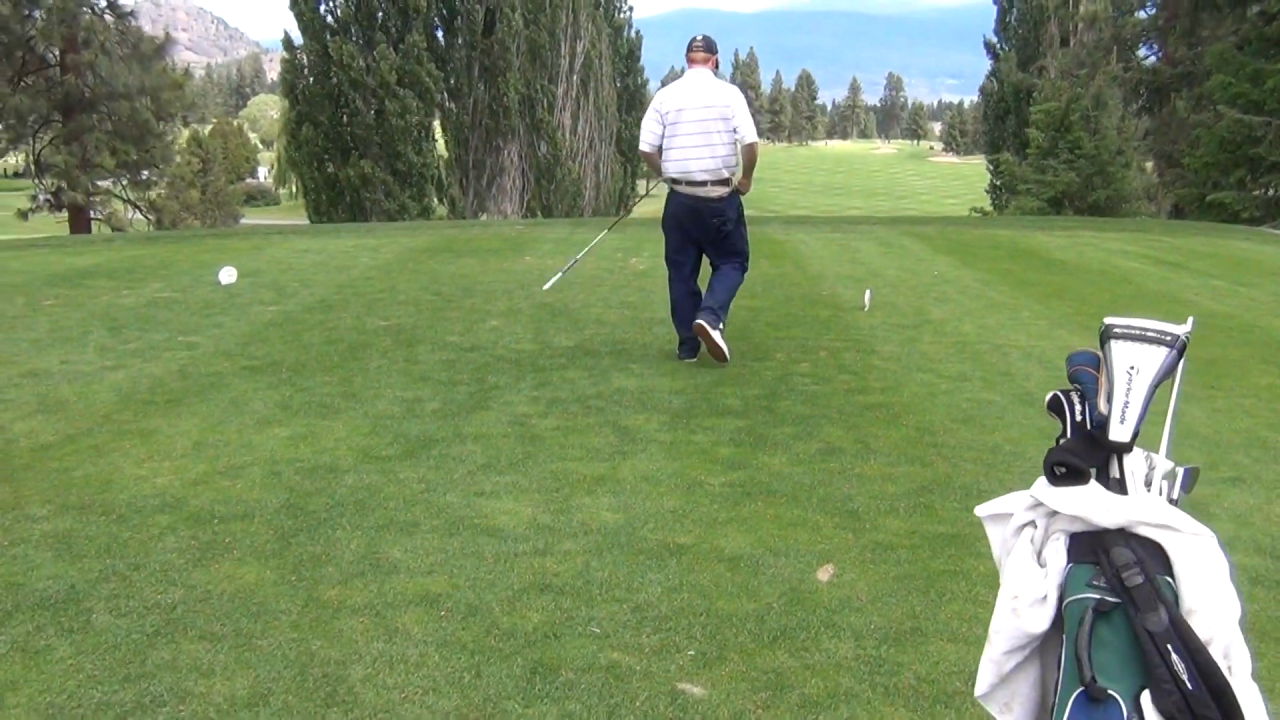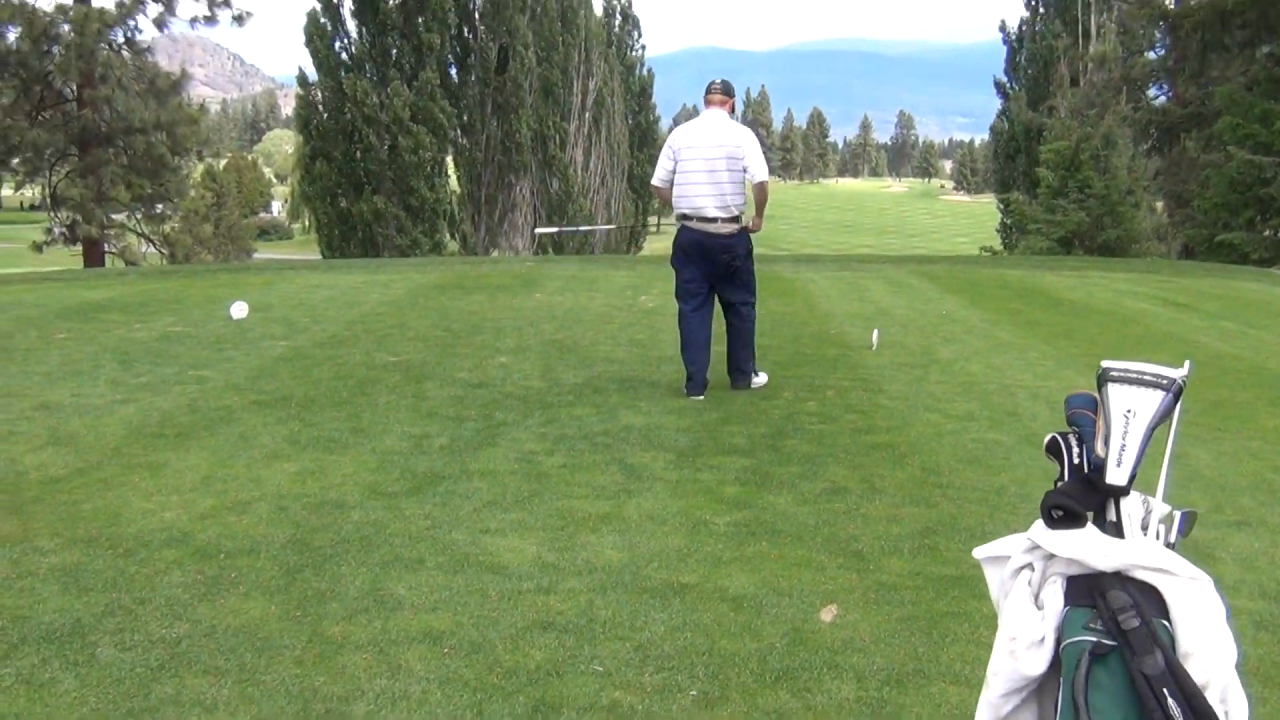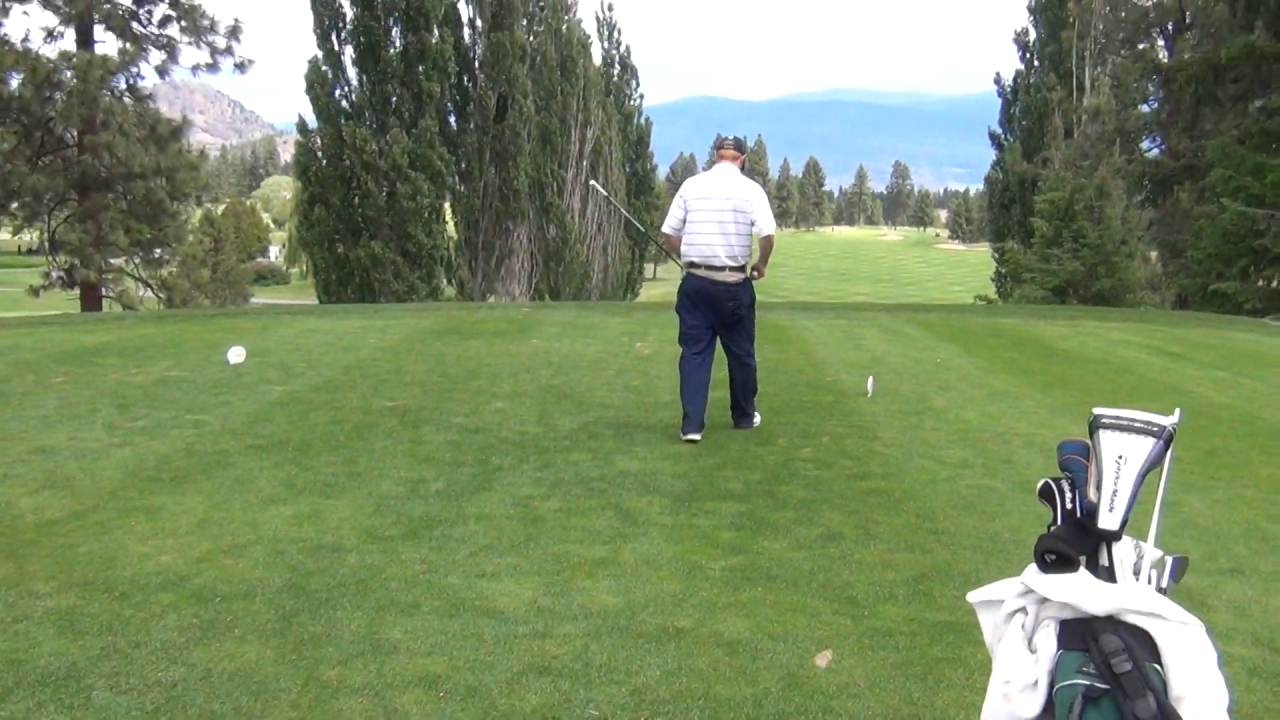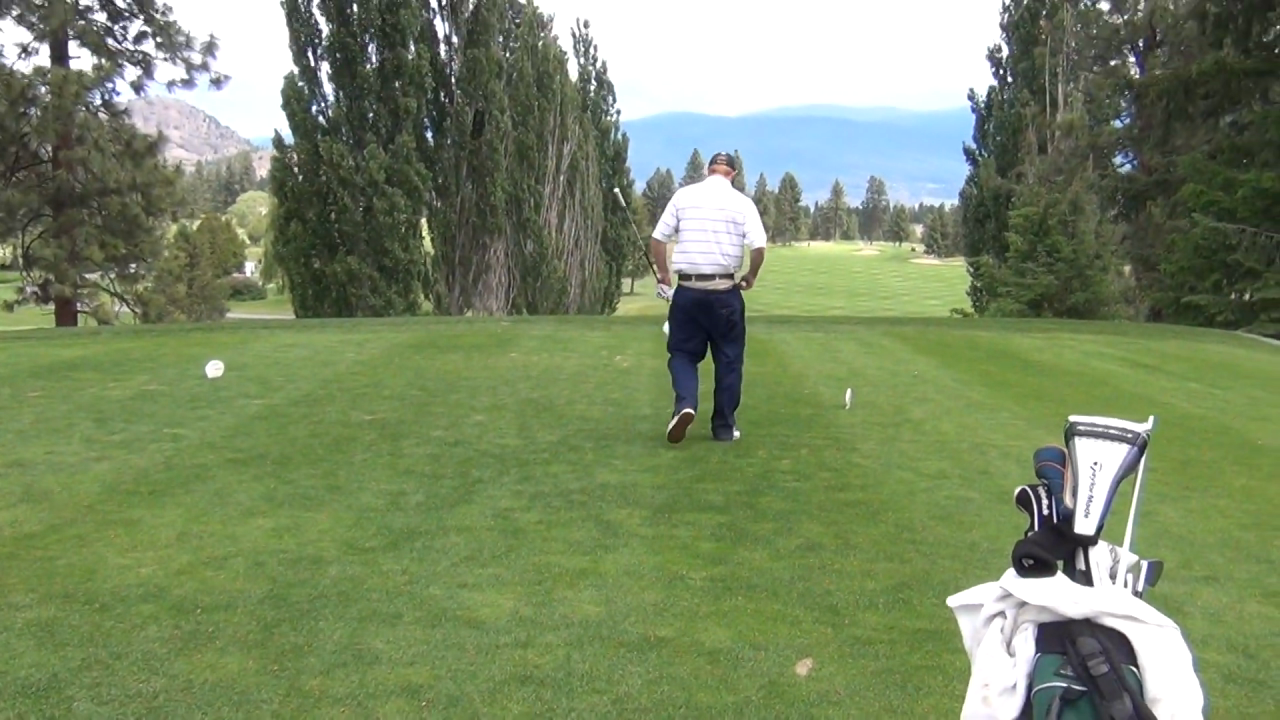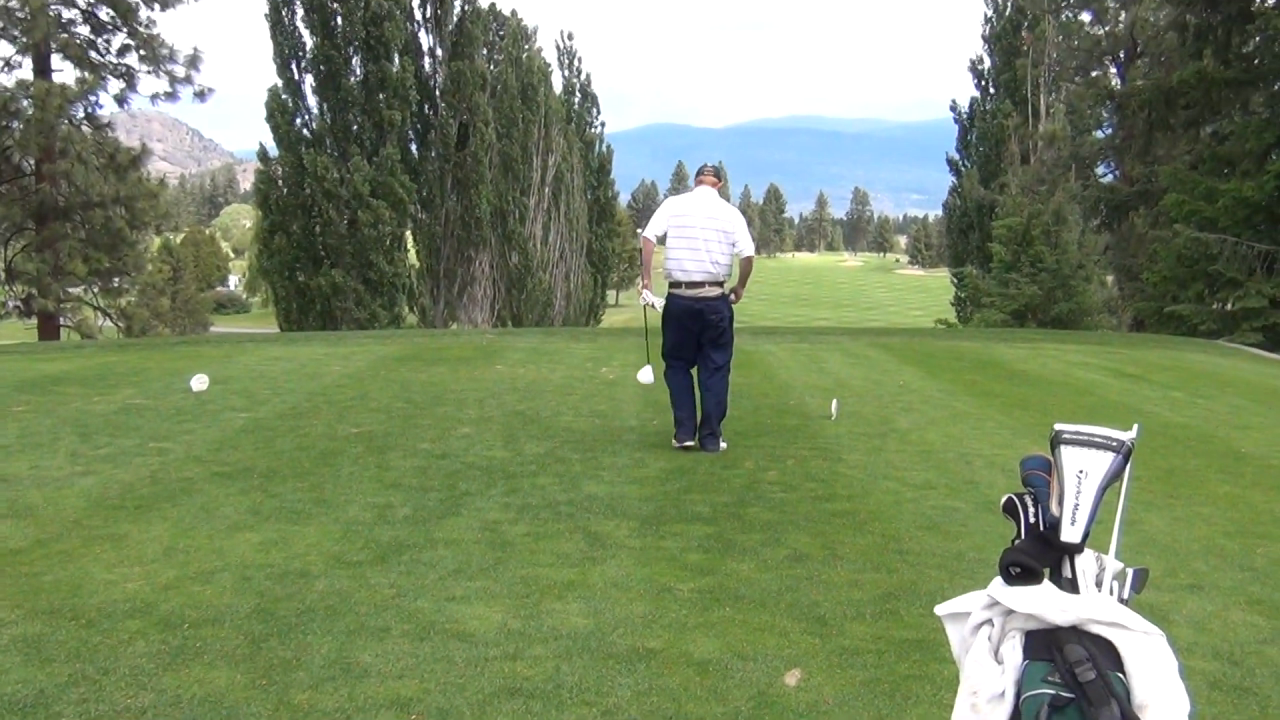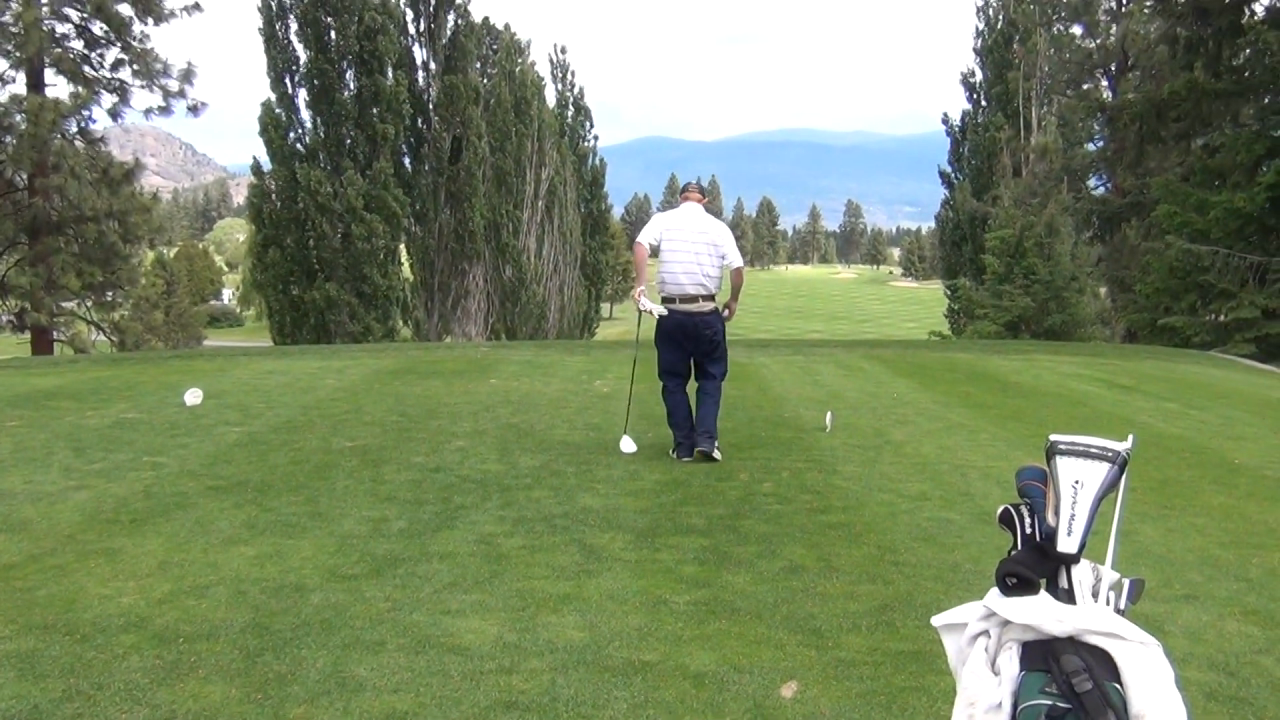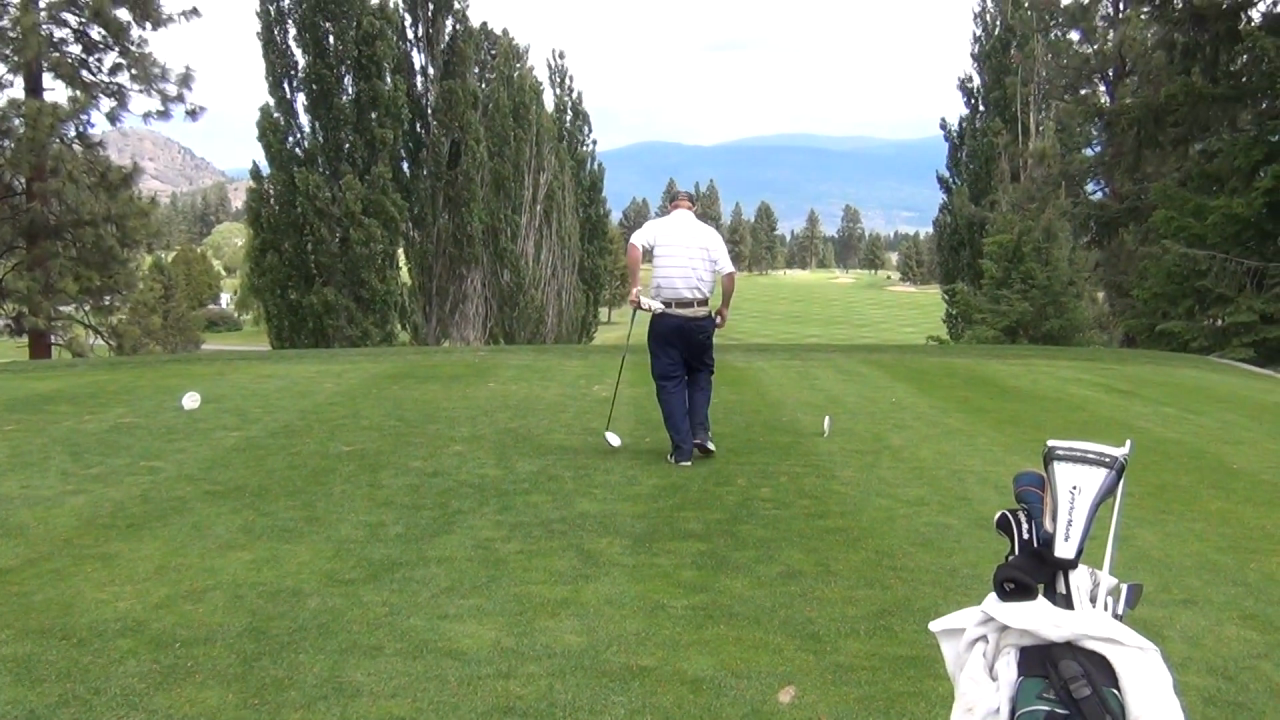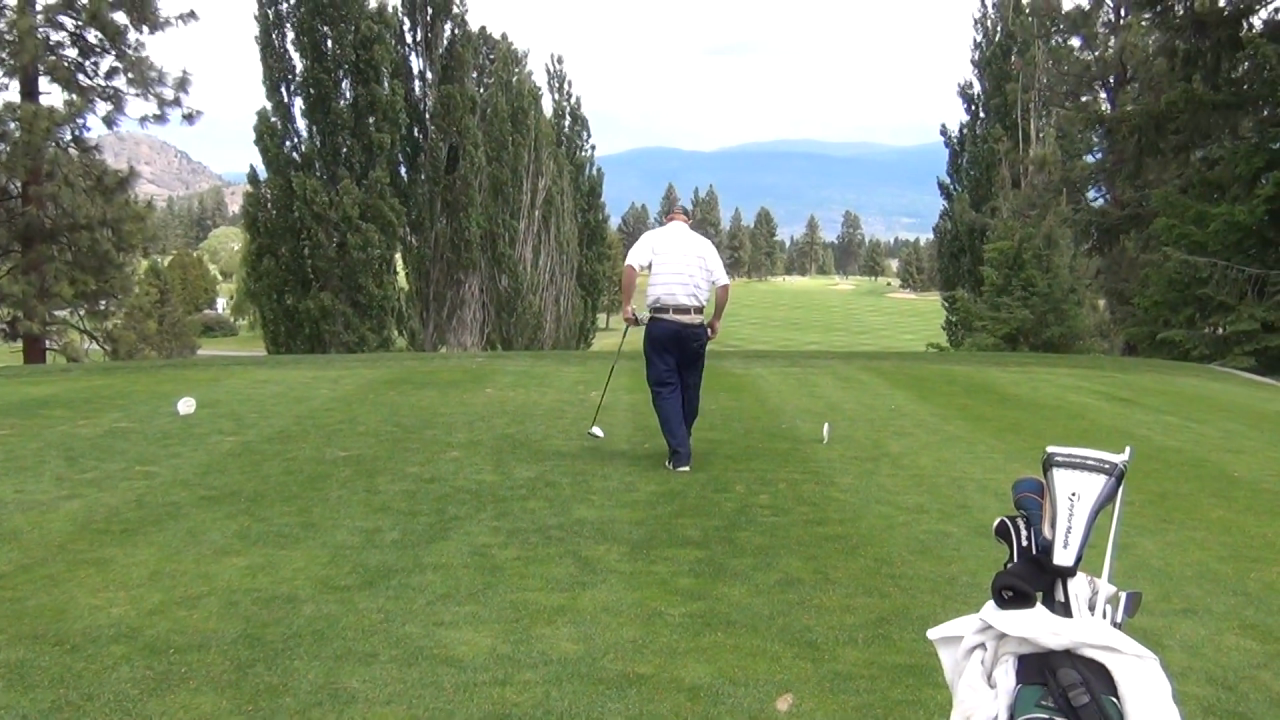
dt=0.2s
person 1, frame 1
left shoulder: (665, 96)
right shoulder: (729, 93)
left elbow: (647, 149)
right elbow: (750, 142)
right wrist: (747, 177)
left hip: (680, 198)
right hip: (719, 197)
left knee: (682, 272)
right knee: (732, 263)
left ankle: (687, 345)
right ankle: (709, 318)
person 1, frame 2
left shoulder: (680, 134)
right shoulder: (742, 134)
left elbow: (659, 184)
right elbow: (760, 181)
right wrist: (759, 216)
left hip: (689, 234)
right hip: (729, 234)
left knee: (692, 307)
right knee: (740, 303)
left ankle: (695, 382)
right ankle: (743, 374)
person 1, frame 3
left shoulder: (691, 185)
right shoulder: (751, 189)
left elbow: (669, 232)
right elbow: (767, 234)
right wrist: (762, 264)
left hip: (695, 282)
right hip: (734, 283)
left knee: (694, 352)
right knee: (740, 352)
left ankle: (692, 423)
right ankle: (744, 415)
person 1, frame 4
left shoulder: (684, 195)
right shoulder: (742, 202)
left elbow: (659, 238)
right elbow: (758, 246)
left wrist: (663, 273)
right wrist: (751, 275)
left hip: (687, 290)
right hip: (725, 292)
left knee: (683, 354)
right knee: (728, 360)
left ankle: (684, 405)
right ankle: (724, 427)
person 1, frame 5
left shoulder: (673, 204)
right shoulder: (730, 212)
left elbow: (647, 237)
right elbow: (747, 254)
left wrist: (645, 276)
right wrist: (740, 286)
left hip: (678, 298)
right hip: (714, 300)
left knee: (678, 364)
right knee: (715, 368)
left ankle: (685, 432)
right ankle: (710, 437)
person 1, frame 6
left shoulder: (663, 220)
right shoulder: (718, 226)
left elbow: (640, 244)
right elbow: (737, 267)
left wrist: (639, 283)
right wrist: (733, 301)
left hip: (671, 312)
right hip: (707, 312)
left knee: (674, 380)
right knee: (711, 375)
left ankle: (684, 446)
right ankle: (706, 439)
person 1, frame 7
left shoulder: (656, 226)
right shoulder: (709, 232)
left elbow: (634, 245)
right elbow: (728, 272)
left wrist: (634, 286)
right wrist: (725, 307)
left hip: (666, 316)
right hip: (699, 316)
left knee: (669, 382)
right knee: (701, 373)
left ankle: (682, 449)
right ankle: (700, 433)
person 1, frame 8
left shoulder: (654, 237)
right shoulder: (704, 243)
left elbow: (630, 265)
right elbow: (723, 284)
left wrist: (627, 304)
right wrist: (716, 319)
left hip: (661, 322)
right hip: (694, 324)
left knee: (664, 388)
right knee: (689, 386)
left ankle: (679, 455)
right ankle: (680, 445)
